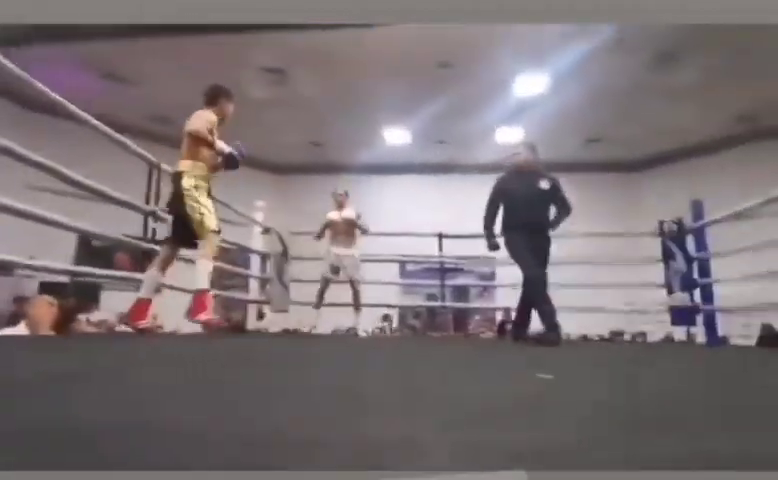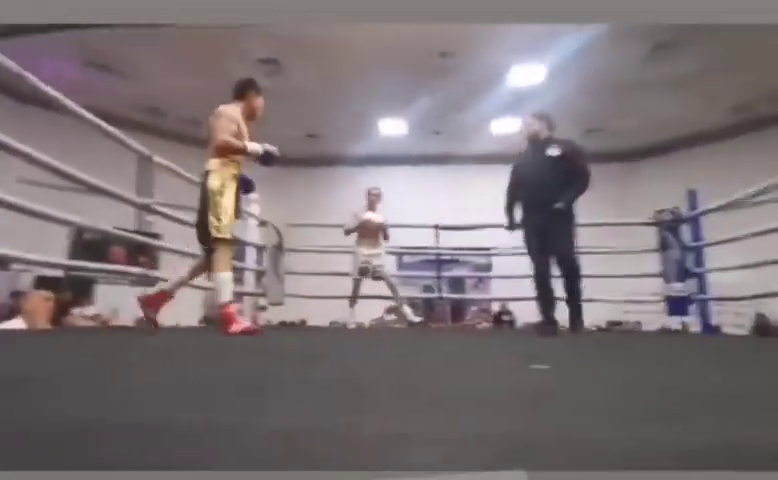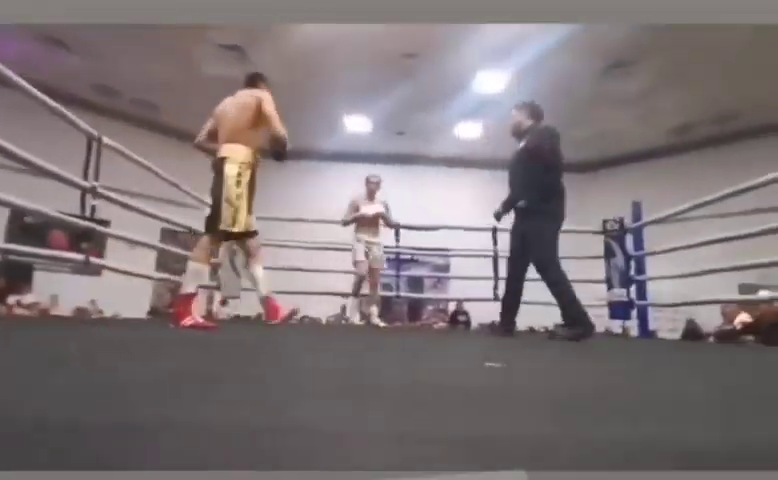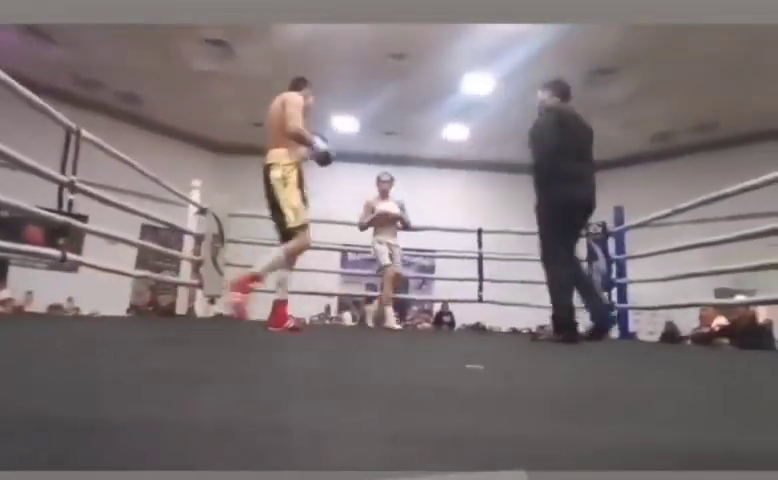
dt=0.3s
person 1, frame 1
left shoulder: (202, 121)
right shoulder: (206, 118)
left elbow: (210, 163)
right elbow: (193, 131)
left wrist: (226, 157)
right wrist: (221, 147)
left hip: (193, 184)
right hip: (190, 183)
left knee: (170, 249)
right knee: (210, 238)
left ankle: (138, 312)
right ankle: (199, 306)
person 1, frame 2
left shoulder: (234, 118)
right shoulder: (229, 112)
right elbow: (221, 142)
right wrist: (256, 149)
left hip: (227, 183)
right hip: (220, 181)
left knee: (213, 253)
right knee: (223, 245)
left ankle: (156, 297)
right ankle: (229, 316)
person 1, frame 3
left shoulder: (224, 105)
right shoulder: (260, 96)
left elbow: (200, 142)
right elbow: (278, 134)
right wrist: (280, 149)
left hip: (224, 167)
right hip: (236, 170)
left knee: (251, 244)
right knee: (214, 237)
left ankle: (272, 309)
right ankle: (183, 308)
person 1, frame 4
left shoulder: (280, 106)
right shoulder: (292, 98)
right elbow: (293, 129)
left wrist: (309, 152)
right wrist: (316, 145)
left hip: (283, 171)
right hip: (283, 171)
left knee: (294, 240)
right knee: (301, 239)
left ankle: (279, 314)
right ankle: (246, 282)
person 2, frame 1
left shoulder: (549, 181)
right shoulder: (505, 181)
left elbow: (564, 205)
right elbow: (492, 209)
left wrist: (557, 218)
right wrist: (489, 235)
left hip: (539, 237)
right hip: (516, 236)
left knee: (533, 283)
right knee: (534, 275)
left ankle: (519, 328)
right ankle: (551, 328)
person 2, frame 2
left shoulder: (566, 148)
right shoulder: (524, 159)
left elbow: (583, 178)
right elbow: (514, 189)
left wrist: (567, 200)
right wrist: (510, 214)
left hip: (560, 216)
right hip: (532, 218)
left knee: (567, 260)
right knee: (540, 267)
left ankle: (575, 312)
right ankle: (547, 319)
person 2, frame 3
left shoulder: (542, 135)
right shoulder: (525, 145)
left elbow: (553, 169)
left wrist: (529, 199)
right wrist: (504, 207)
left hip: (542, 211)
right hip: (531, 214)
left knee: (545, 261)
right knee: (515, 266)
left ankle: (578, 322)
right ankle: (506, 322)
person 2, frame 4
left shoulder: (547, 118)
right shoulder: (580, 123)
left elbow: (544, 156)
left wrist: (542, 196)
left hip: (559, 194)
right hip: (583, 194)
left knee: (555, 257)
right knee: (563, 256)
left ankle: (563, 326)
right ankle: (601, 314)
person 3, frame 1
left shoulder: (353, 214)
right shoulder: (330, 217)
left elbow: (365, 231)
right elbow: (317, 237)
left wrist: (354, 221)
right wrist: (325, 225)
left hip: (351, 254)
right hip: (334, 253)
left knee: (355, 288)
right knee: (324, 286)
left ankle: (357, 325)
right ankle: (314, 319)
person 3, frame 2
right shoulder: (359, 215)
left elbow: (386, 238)
right elbow: (346, 231)
left wrist: (384, 228)
right wrist: (359, 224)
left hip: (377, 254)
right hip: (362, 253)
left knee: (391, 284)
right knee: (356, 286)
left ankle: (408, 314)
right ankle: (350, 317)
person 3, frame 3
left shoulder: (382, 203)
right shoulder: (356, 201)
left elbow: (392, 224)
right elbow: (344, 221)
left wrist: (383, 216)
right wrist: (358, 216)
left hip: (376, 242)
right hip: (360, 240)
left knee: (375, 279)
right knee: (362, 273)
left ankle: (373, 315)
right ankle: (353, 309)
person 3, frame 4
left shoulder: (398, 203)
right shoulder: (371, 203)
left elbow: (408, 225)
right elbow: (361, 226)
left wrist: (400, 217)
right wrist: (375, 217)
left hip: (394, 243)
right hip: (380, 242)
left knee: (396, 278)
right knee: (388, 276)
left ankle: (373, 310)
right ankle: (389, 318)
